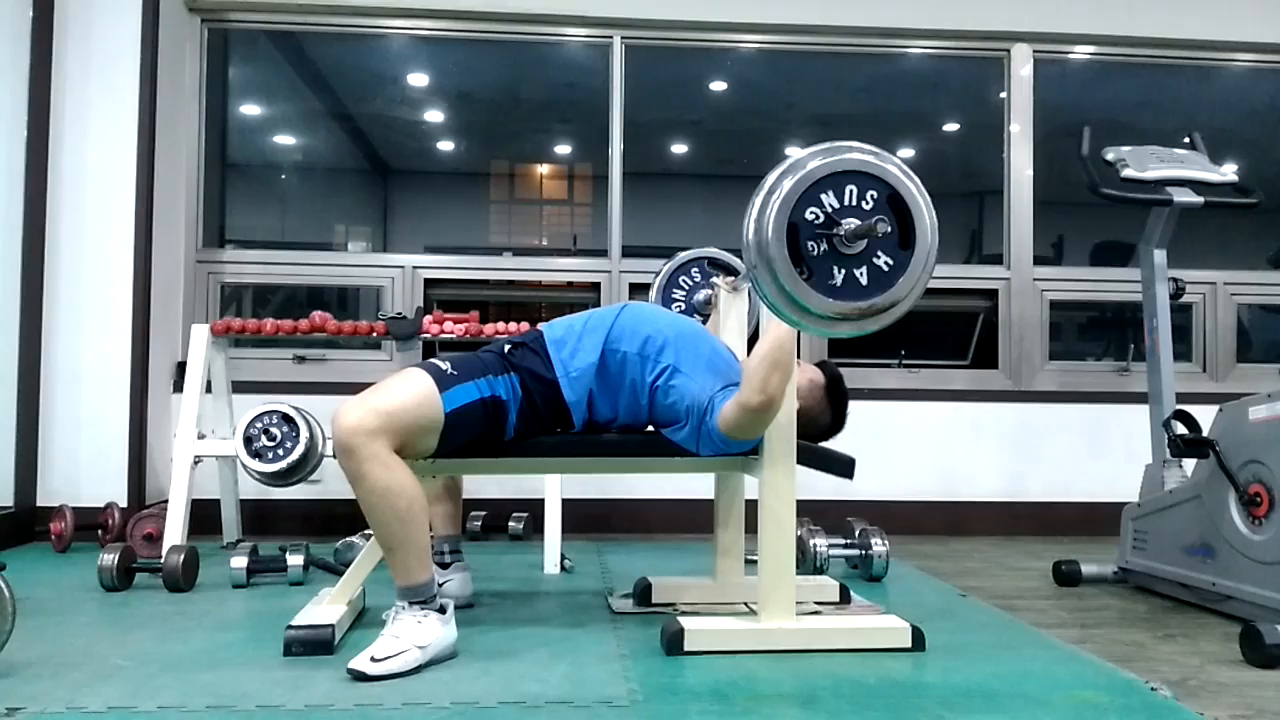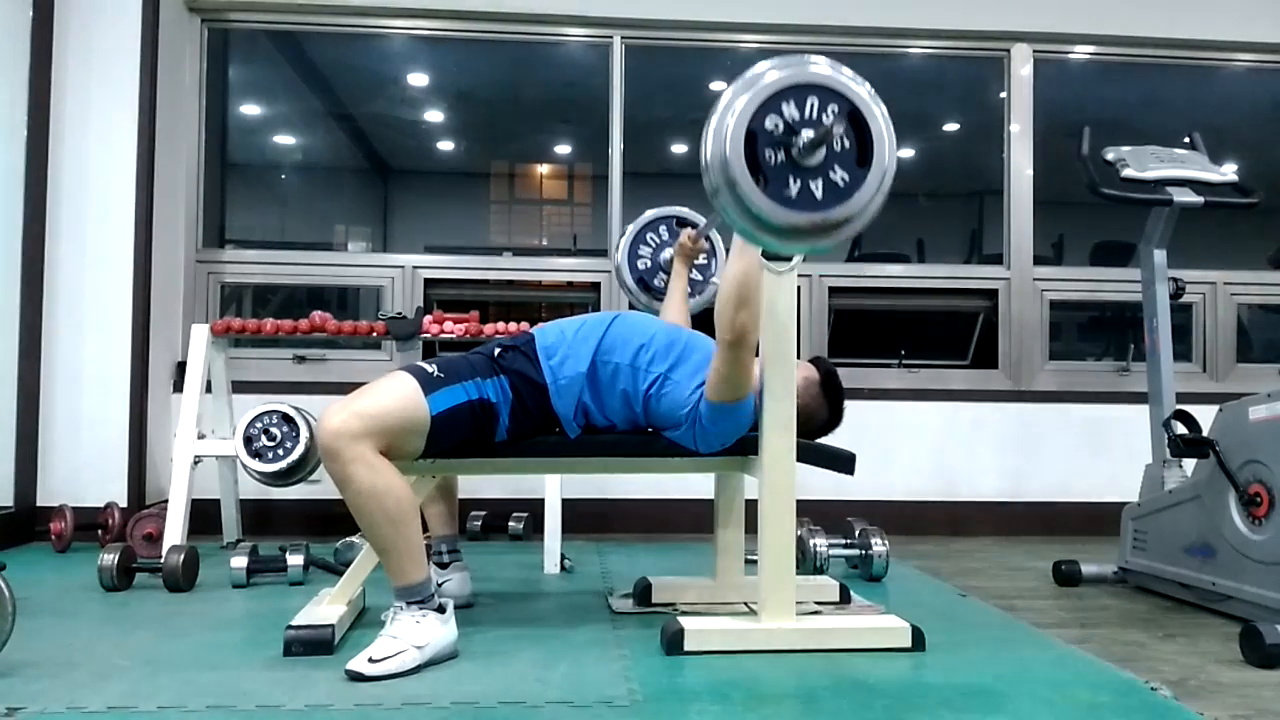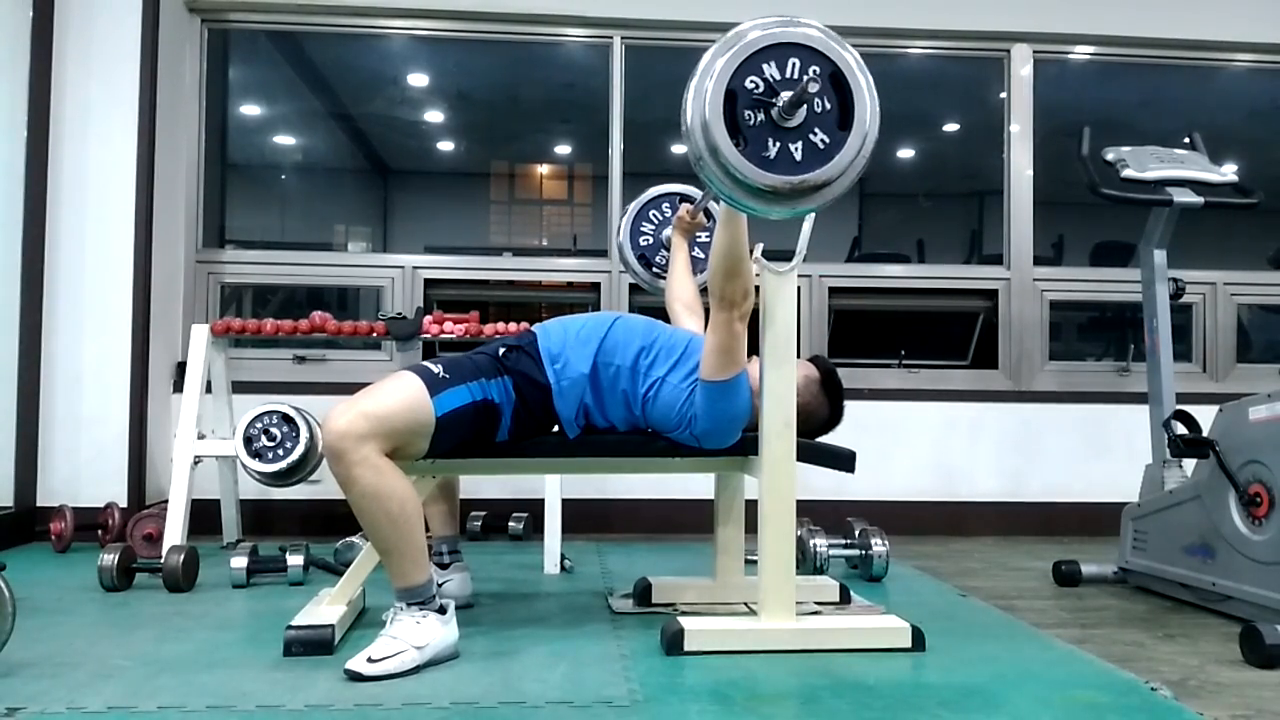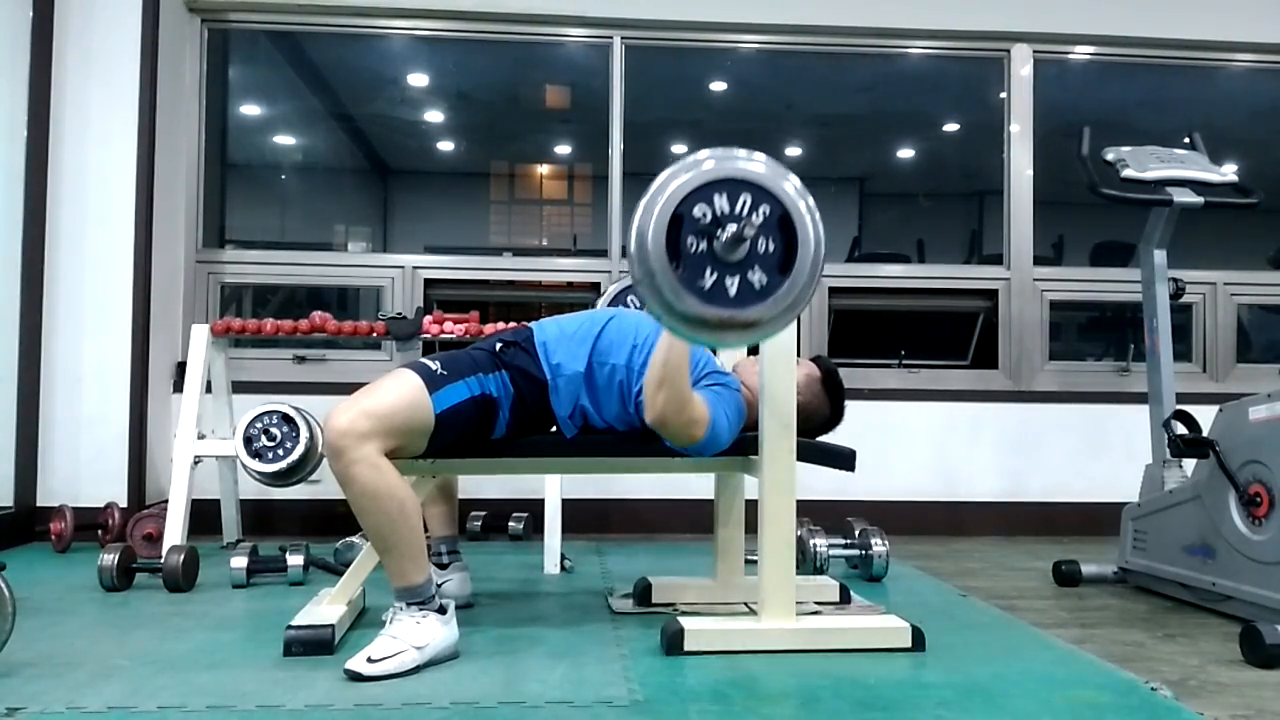
dt=1s
person 1, frame 1
left shoulder: (734, 418)
right shoulder: (733, 380)
left elbow: (760, 397)
left knee: (358, 427)
left ankle: (424, 613)
right ankle: (445, 567)
person 1, frame 2
left shoulder: (728, 415)
right shoulder: (716, 378)
left elbow: (738, 333)
right elbow: (672, 337)
right wrist: (682, 264)
left knee: (344, 429)
left ankle: (422, 614)
right ankle: (444, 567)
person 1, frame 3
left shoulder: (721, 412)
right shoulder: (719, 371)
left elbow: (732, 305)
right elbow: (687, 308)
right wrist: (680, 239)
left knee: (350, 432)
left ankle: (424, 614)
right ankle: (444, 567)
person 1, frame 4
left shoulder: (725, 406)
right shoulder: (726, 381)
left elbow: (663, 411)
left knee: (351, 431)
right knee: (402, 422)
left ankle: (423, 615)
right ankle: (444, 568)
